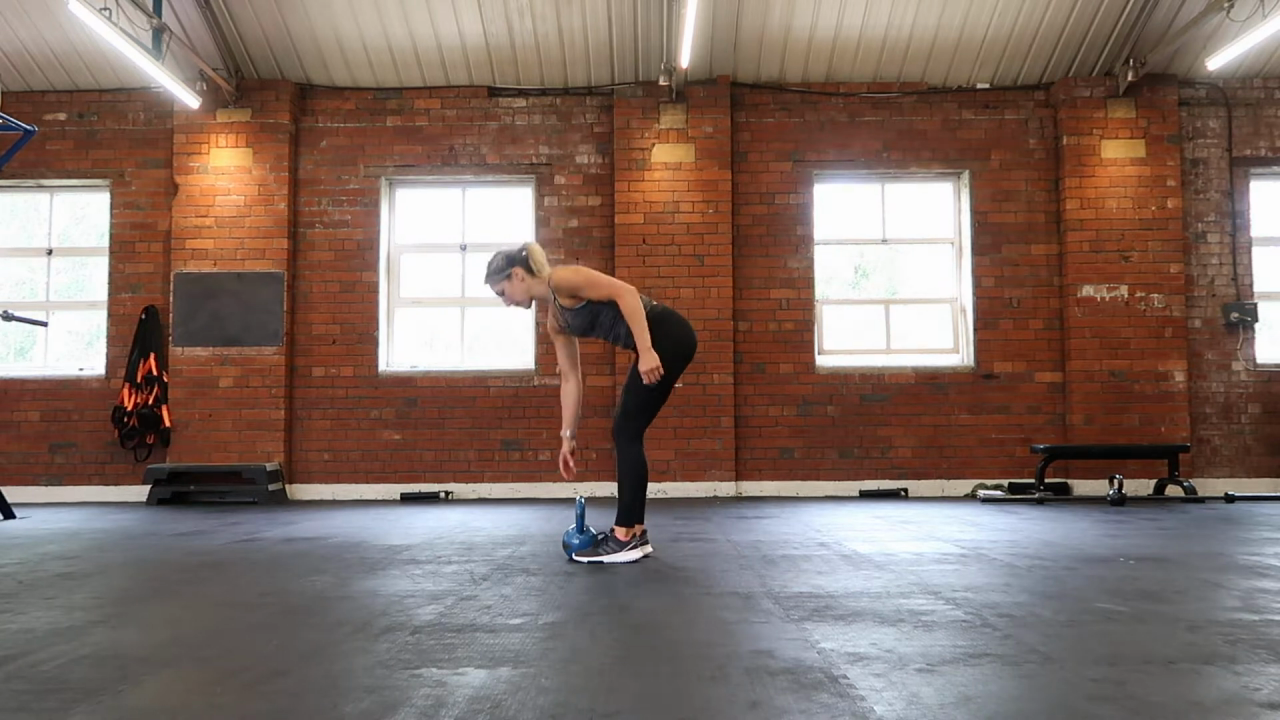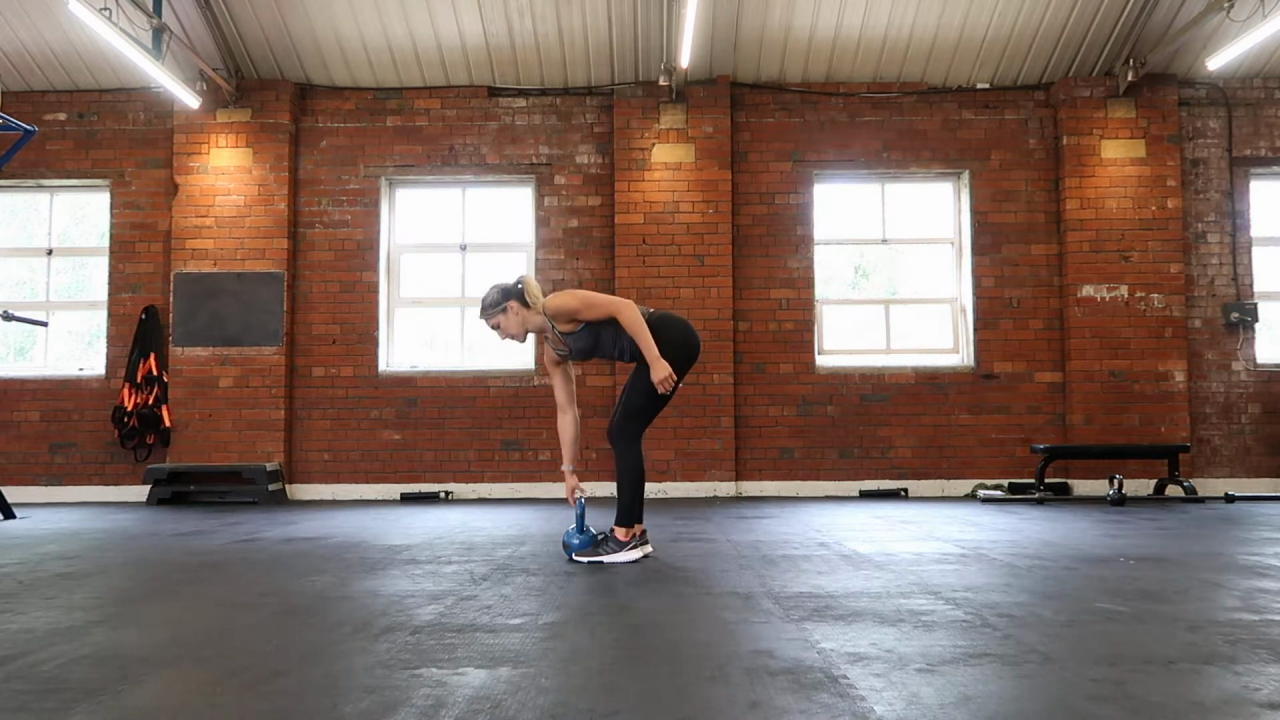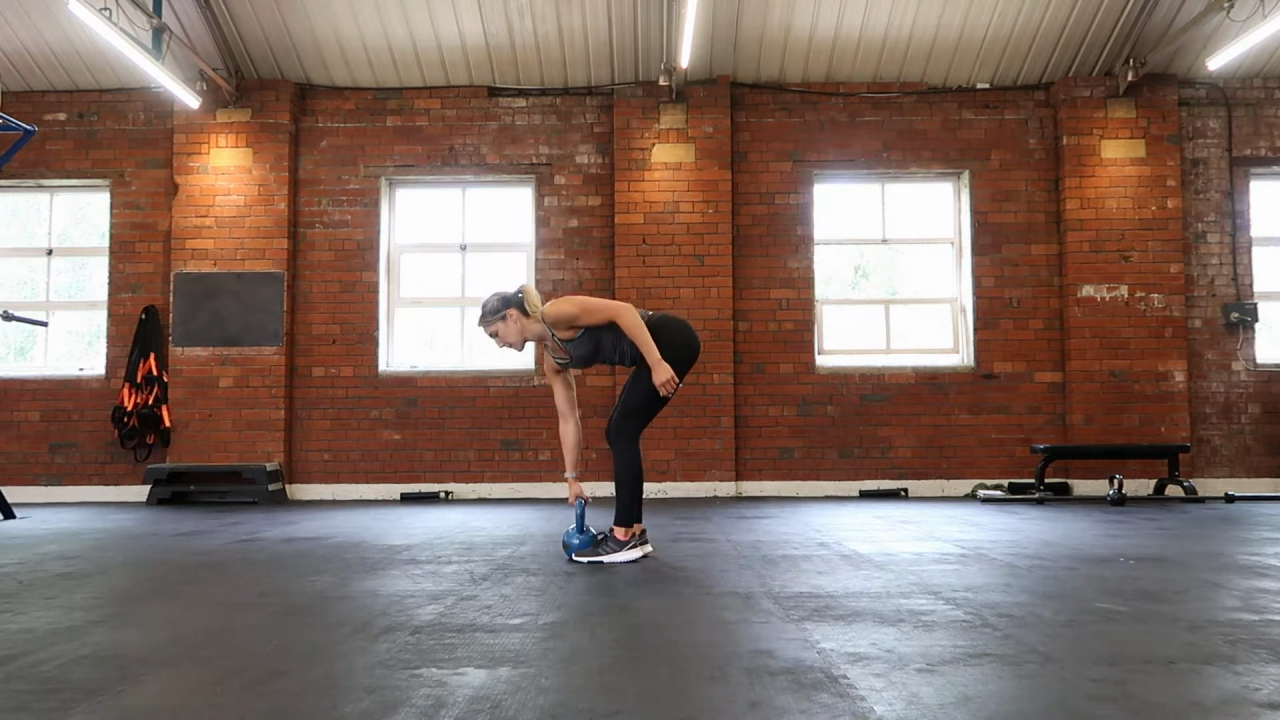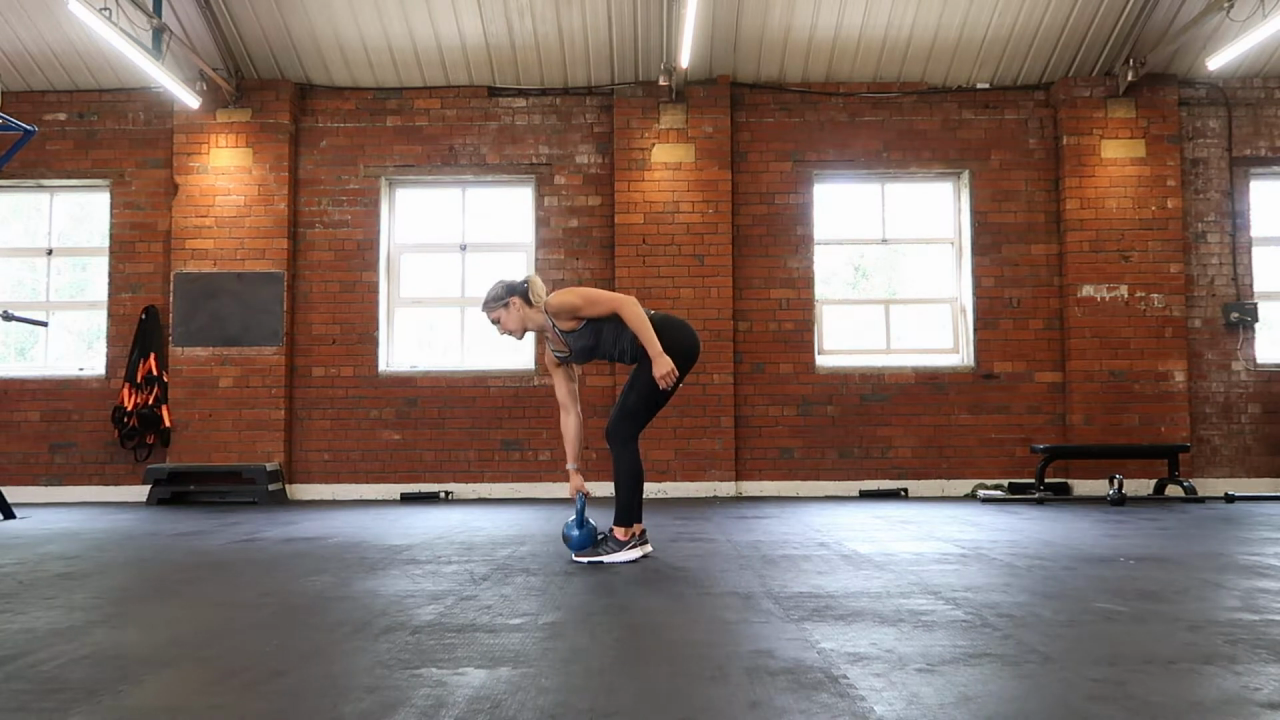
dt=0.2s
person 1, frame 1
left shoulder: (560, 280)
right shoulder: (554, 320)
left elbow: (625, 292)
right elbow: (570, 378)
left wrist: (645, 351)
right wrist: (567, 436)
left hip: (667, 336)
right hip: (660, 342)
left knee: (627, 431)
right knee: (626, 432)
left ankle: (626, 537)
right ankle: (635, 531)
person 1, frame 2
left shoulder: (556, 307)
right shoulder: (552, 351)
left elbow: (624, 306)
right elbow: (566, 411)
left wrist: (655, 361)
right wrist: (568, 471)
left hip: (671, 339)
right hip: (657, 349)
left knee: (625, 432)
right knee: (620, 433)
left ankle: (625, 537)
right ankle: (634, 531)
person 1, frame 3
left shoulder: (555, 313)
right shoulder: (552, 358)
left elbow: (623, 310)
right elbow: (568, 419)
left wrist: (657, 364)
right wrist: (572, 479)
left hip: (671, 342)
right hip: (656, 350)
left knee: (623, 432)
right knee: (619, 433)
left ankle: (624, 537)
right ankle: (633, 531)
person 1, frame 4
left shoulder: (558, 304)
right shoulder: (553, 351)
left elbow: (626, 303)
right elbow: (569, 411)
left wrist: (659, 355)
right wrist: (574, 471)
left hip: (669, 343)
right hip: (655, 351)
left knee: (621, 433)
right knee: (620, 433)
left ankle: (624, 537)
right ankle: (634, 531)
